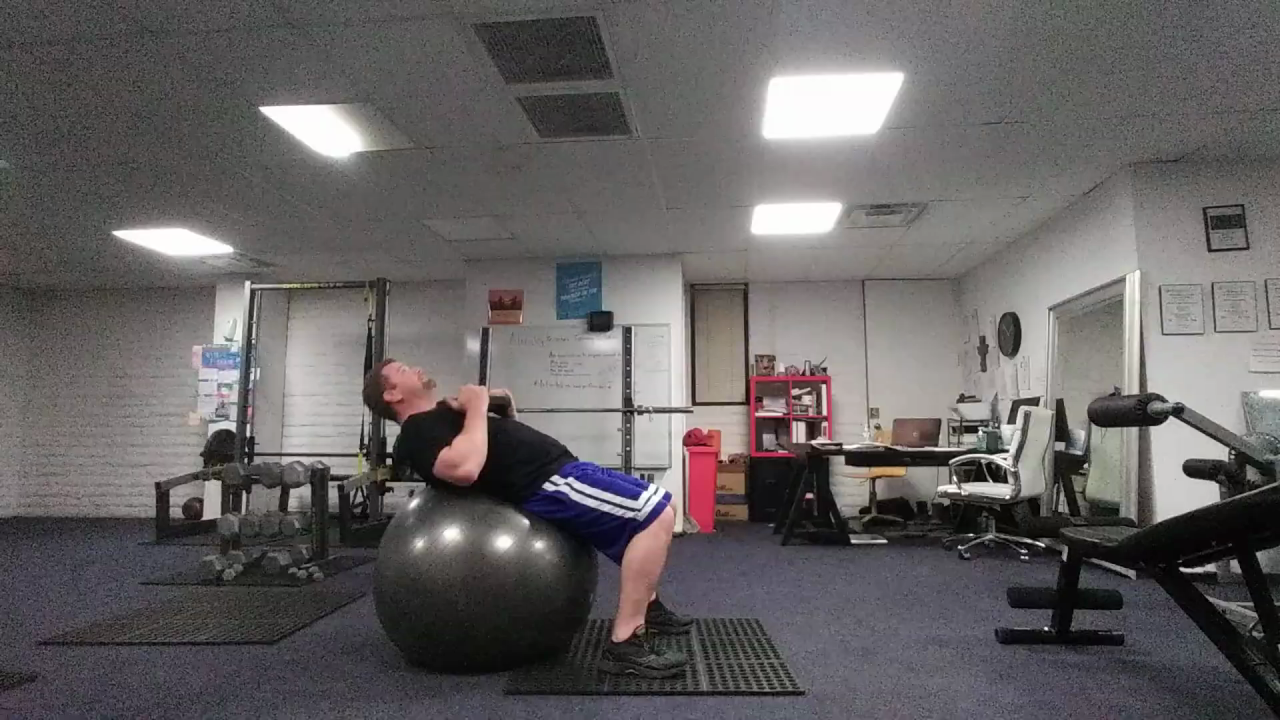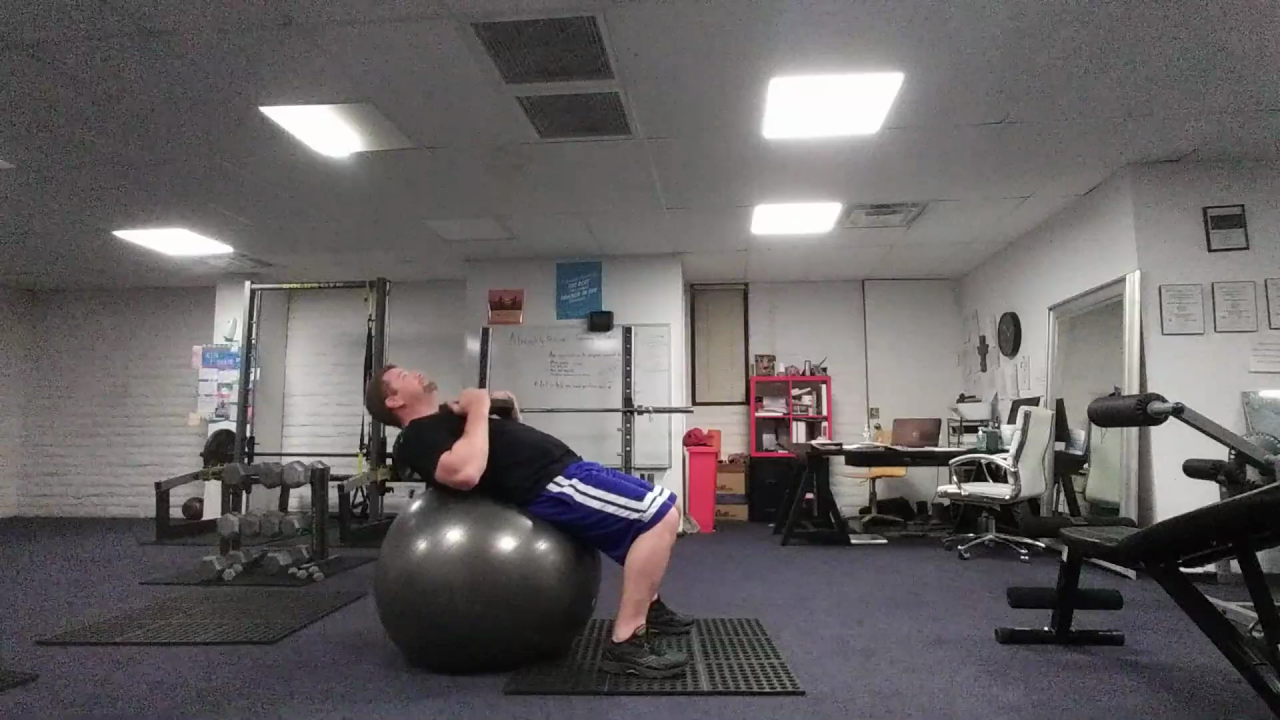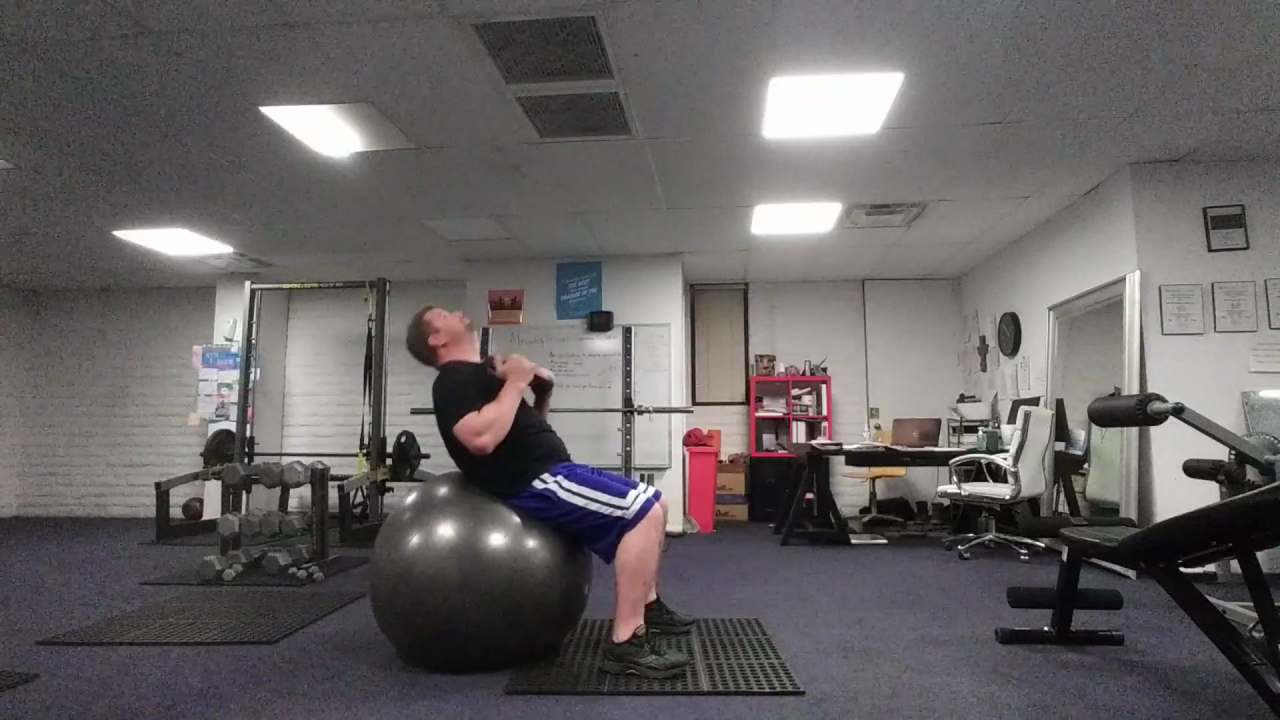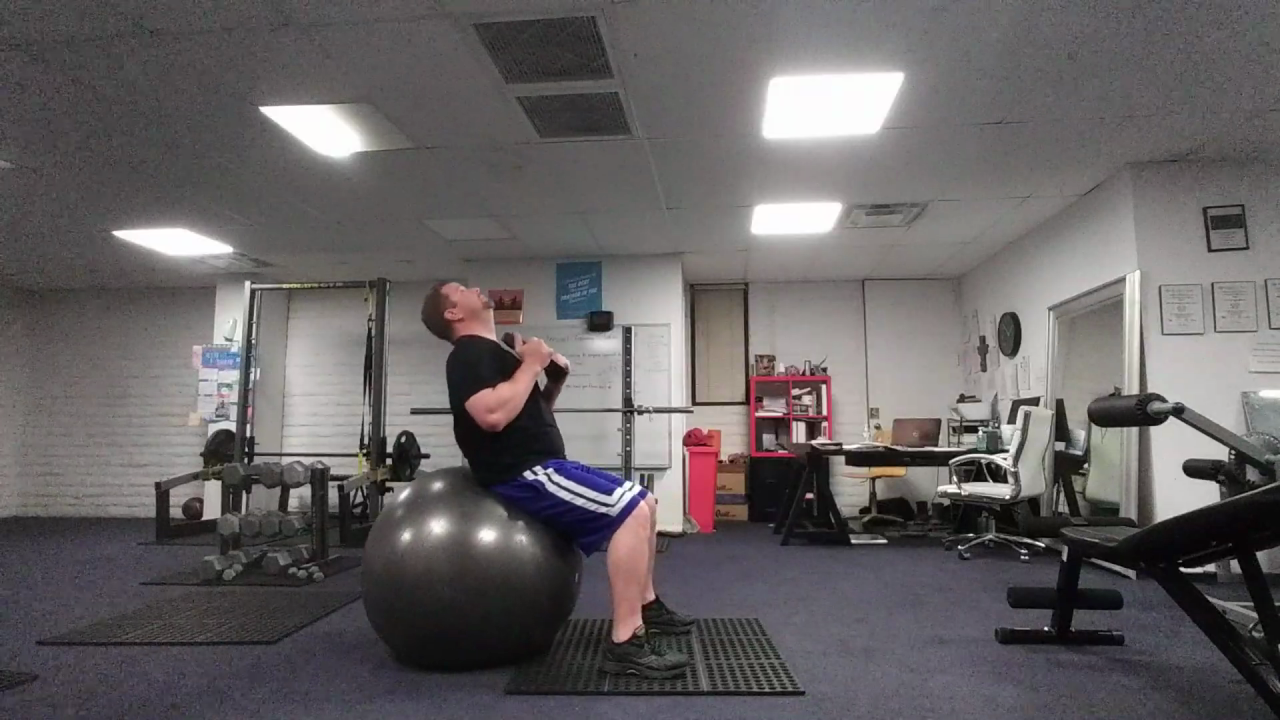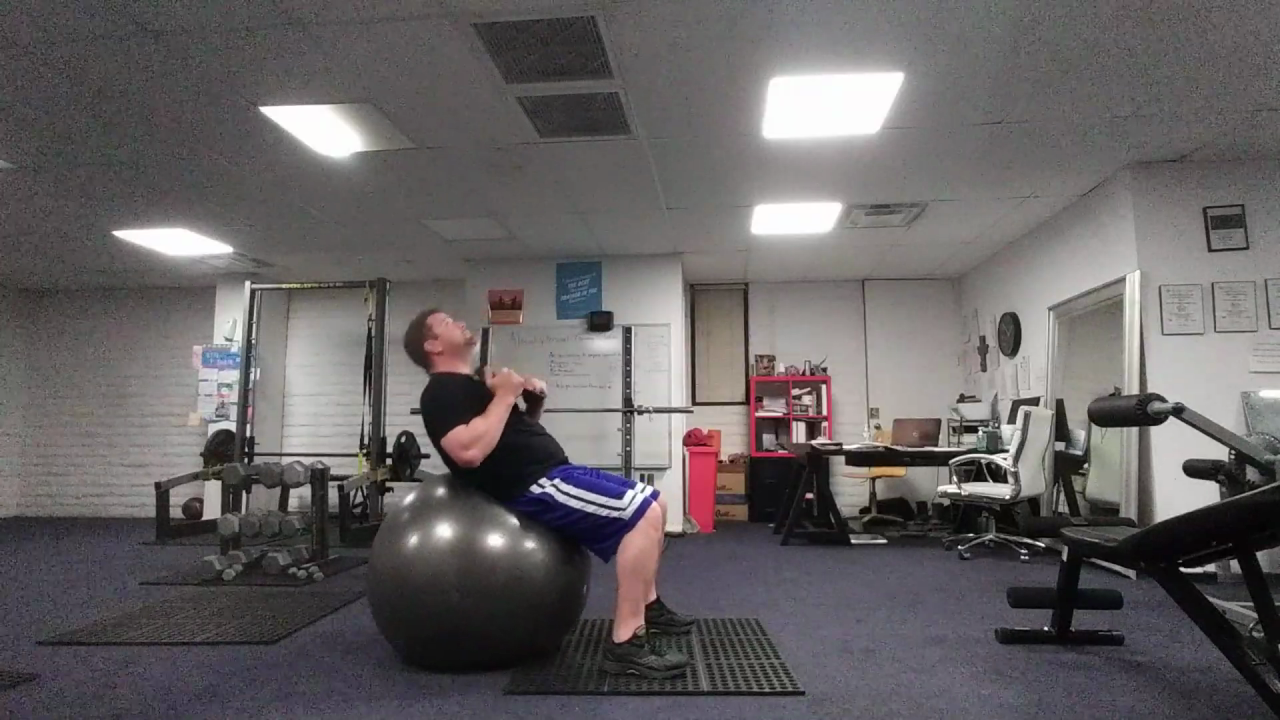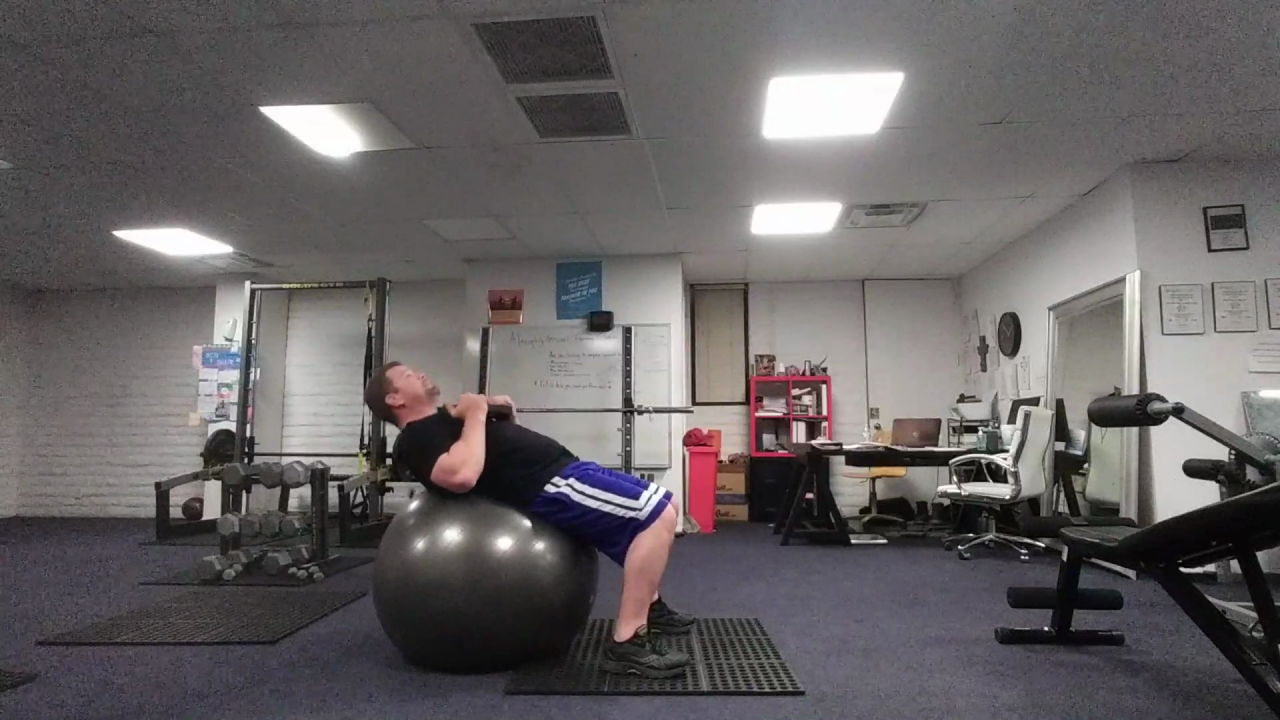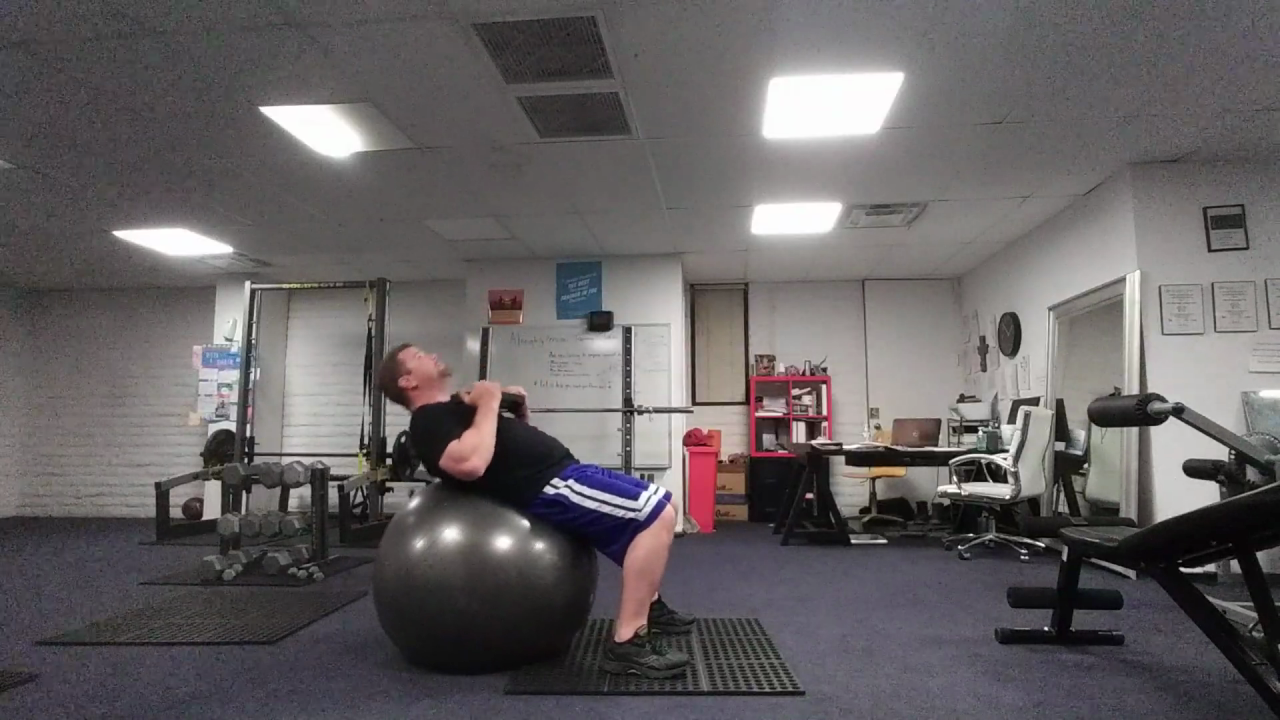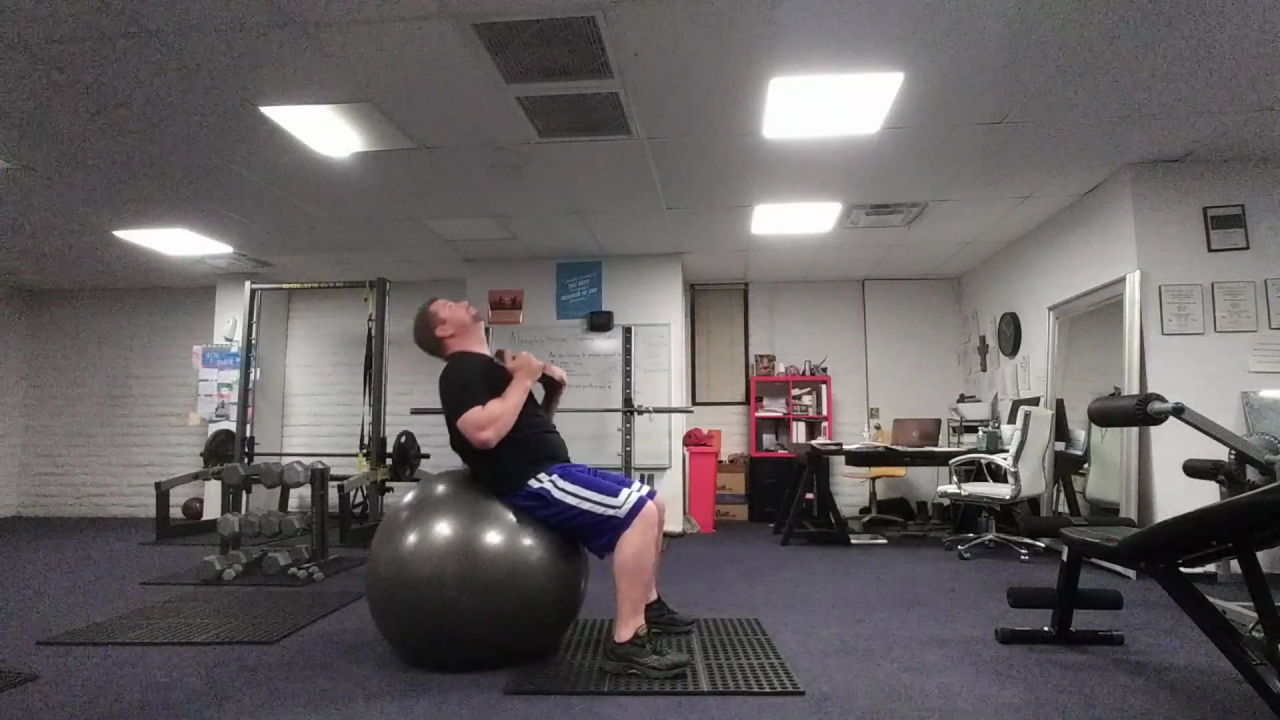
dt=0.5s
person 1, frame 1
left shoulder: (436, 420)
right shoulder: (417, 433)
right elbow: (465, 468)
left wrist: (506, 411)
right wrist: (477, 407)
left hip: (556, 471)
right hip: (548, 484)
left knee: (651, 509)
right knee: (658, 515)
left ankle: (647, 608)
right ankle: (626, 644)
person 1, frame 2
left shoulder: (439, 424)
right shoulder: (419, 437)
right elbow: (466, 472)
left wrist: (510, 414)
right wrist: (478, 410)
left hip: (560, 473)
right hip: (552, 485)
left knee: (654, 513)
right knee: (663, 516)
left ankle: (648, 608)
right ankle: (626, 643)
person 1, frame 3
left shoulder: (475, 373)
right shoulder: (455, 379)
right elbow: (481, 438)
left wrist: (542, 393)
right wrist: (515, 382)
left hip: (548, 473)
right hip: (536, 484)
left knee: (646, 507)
right knee: (647, 512)
left ankle: (648, 608)
right ankle: (626, 645)
person 1, frame 4
left shoulder: (490, 352)
right shoulder: (470, 353)
right elbow: (493, 415)
left wrist: (555, 379)
right wrist: (532, 365)
left hip: (541, 467)
right hip: (525, 475)
left knee: (643, 504)
right knee: (631, 513)
left ankle: (647, 606)
right ankle: (627, 644)
person 1, frame 5
left shoulder: (465, 385)
right shoulder: (442, 393)
right elbow: (469, 451)
left wrist: (534, 404)
right wrist: (505, 395)
left hip: (550, 474)
right hip: (535, 487)
left knee: (648, 505)
right knee: (647, 511)
left ankle: (649, 606)
right ankle: (627, 644)
person 1, frame 6
left shoulder: (439, 424)
right shoulder: (417, 438)
right elbow: (463, 475)
left wrist: (506, 416)
right wrist: (475, 414)
left hip: (559, 471)
right hip: (548, 484)
left knee: (656, 509)
right knee: (659, 515)
left ankle: (649, 608)
right ankle: (627, 644)
person 1, frame 7
left shoulder: (451, 410)
right shoulder: (428, 421)
right elbow: (471, 463)
left wrist: (520, 411)
right wrist: (488, 404)
left hip: (559, 474)
right hip: (548, 487)
left knee: (653, 509)
right knee: (659, 514)
left ankle: (649, 608)
right ankle: (627, 644)
person 1, frame 8
left shoulder: (485, 367)
right shoulder: (462, 372)
right elbow: (485, 432)
left wrist: (553, 392)
right wrist: (522, 378)
left hip: (550, 472)
right hip: (533, 482)
left knee: (648, 507)
right knee: (641, 513)
left ankle: (649, 606)
right ankle: (627, 644)
